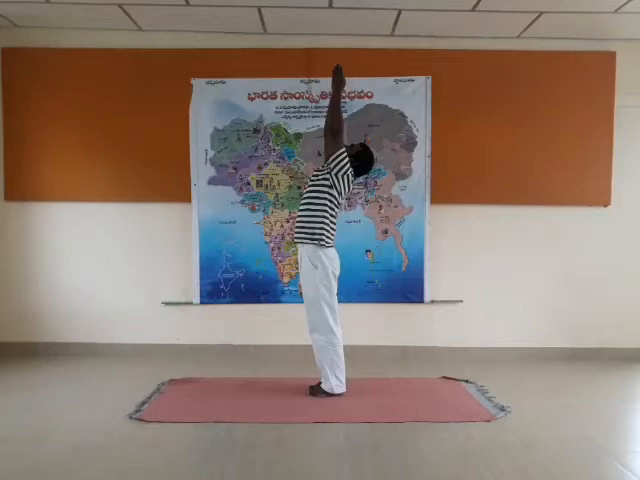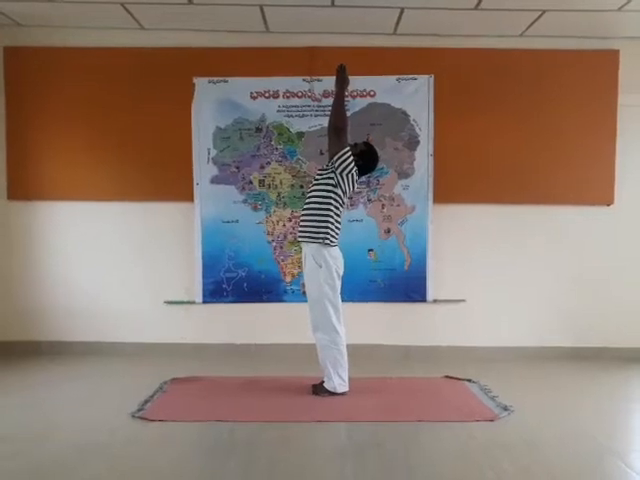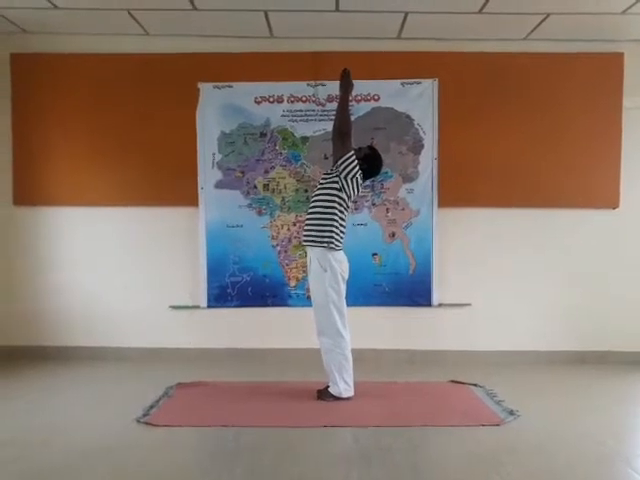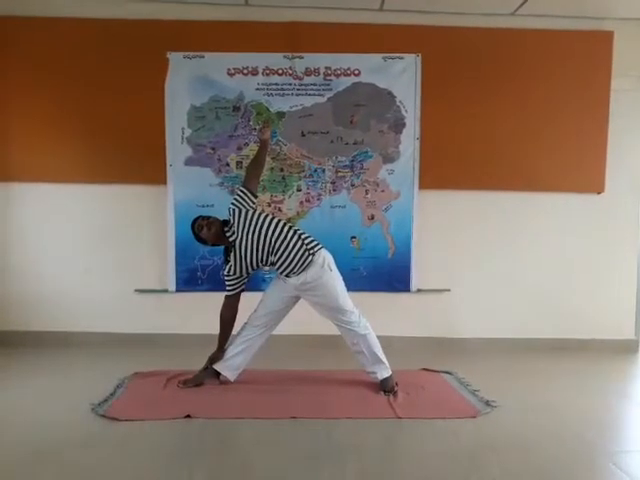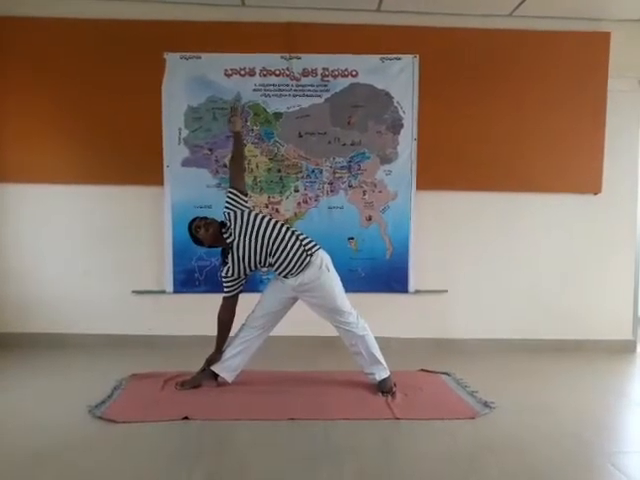
dt=1s
person 1, frame 1
left shoulder: (341, 174)
right shoulder: (333, 175)
left elbow: (333, 131)
right elbow: (332, 134)
left wrist: (336, 92)
right wrist: (335, 92)
left hip: (318, 256)
right hip: (314, 254)
left knee: (324, 322)
right knee: (321, 322)
left ankle: (334, 384)
right ankle: (331, 380)
person 1, frame 2
left shoulder: (346, 173)
right shoulder: (337, 173)
left elbow: (337, 131)
right elbow: (336, 133)
left wrist: (340, 90)
right wrist: (339, 91)
left hip: (323, 255)
right hip: (317, 254)
left knee: (328, 321)
right knee: (324, 321)
left ankle: (337, 383)
right ankle: (334, 379)
person 1, frame 3
left shoulder: (349, 176)
right shoulder: (340, 178)
left elbow: (341, 136)
right elbow: (340, 139)
left wrist: (344, 95)
right wrist: (343, 97)
left hip: (327, 260)
right hip: (321, 259)
left knee: (332, 327)
right knee: (329, 326)
left ankle: (341, 388)
right ankle: (338, 384)
person 1, frame 4
left shoulder: (238, 212)
right shoulder: (233, 264)
left elbow: (252, 176)
right elbow: (230, 305)
left wrist: (264, 143)
right wrist: (219, 350)
left hip: (315, 264)
right hip: (288, 279)
left knee: (350, 320)
right knee: (257, 324)
left ankle: (384, 374)
right ankle: (218, 370)
person 1, frame 5
left shoulder: (234, 213)
right shoulder: (231, 265)
left elbow: (236, 171)
right elbow: (228, 307)
left wrist: (238, 134)
right wrist: (217, 352)
left hip: (313, 265)
right hip: (287, 280)
left knee: (348, 321)
right knee: (255, 325)
left ankle: (382, 375)
right ankle: (215, 372)
